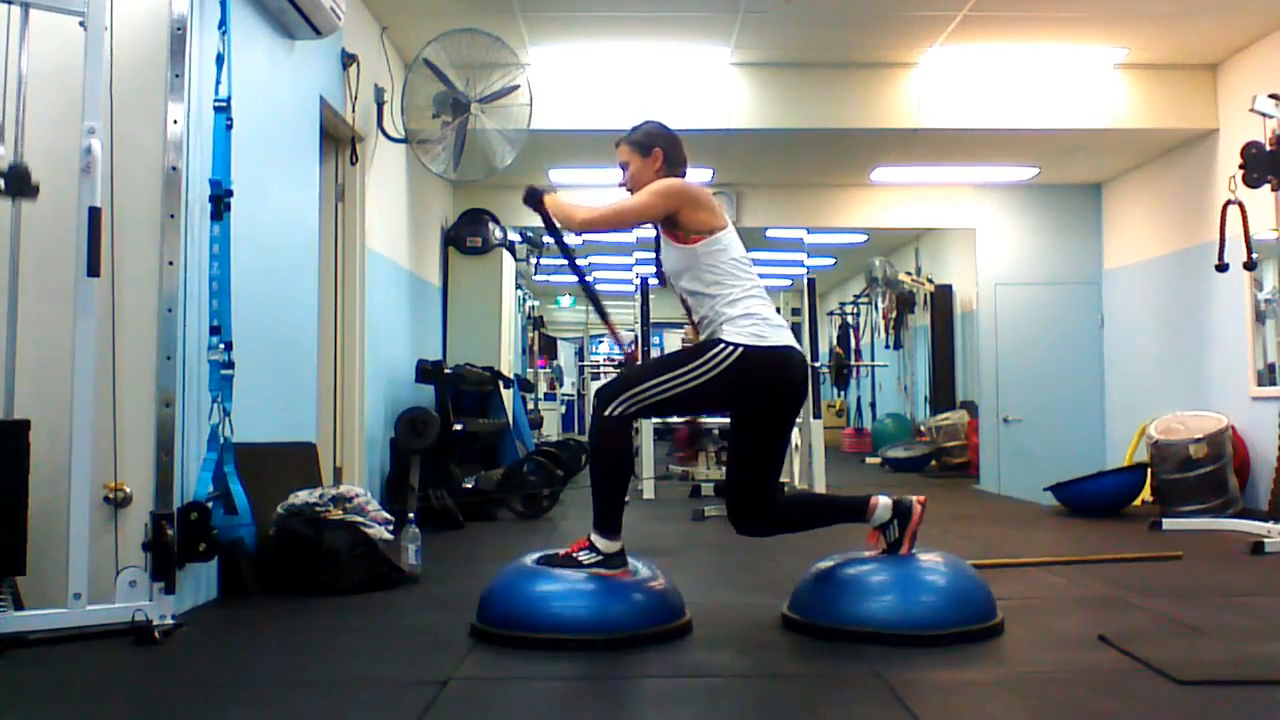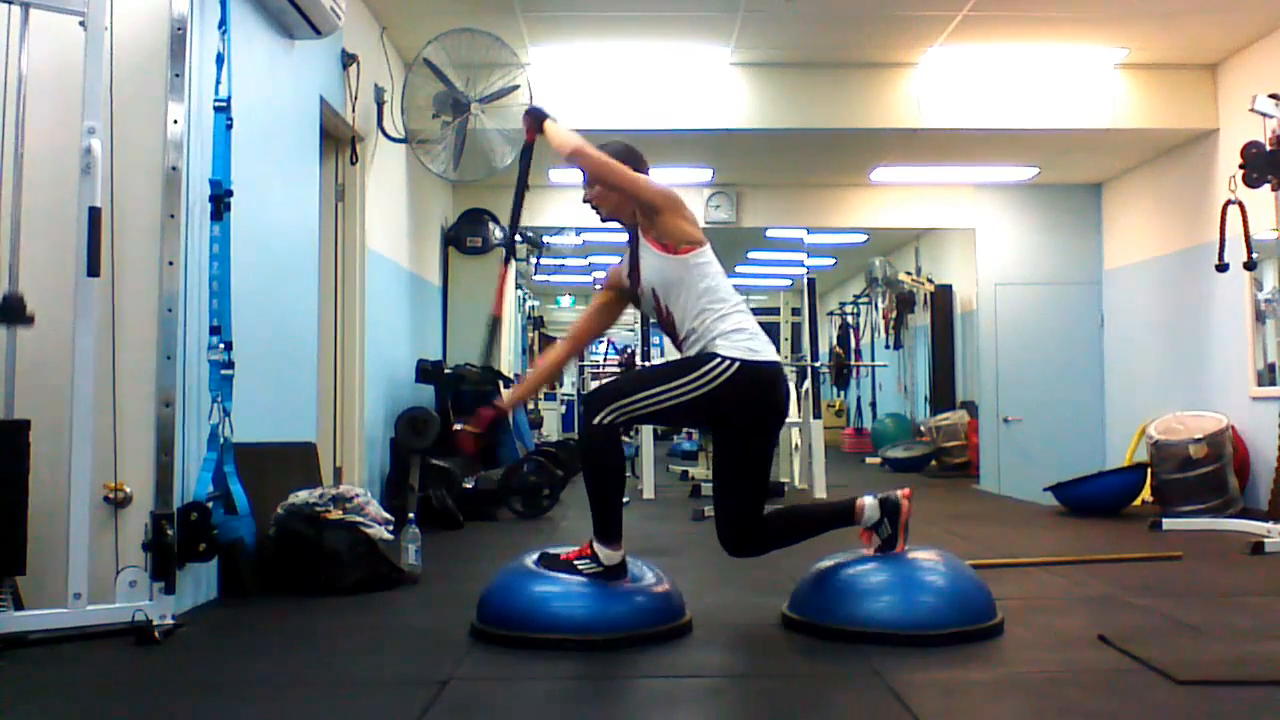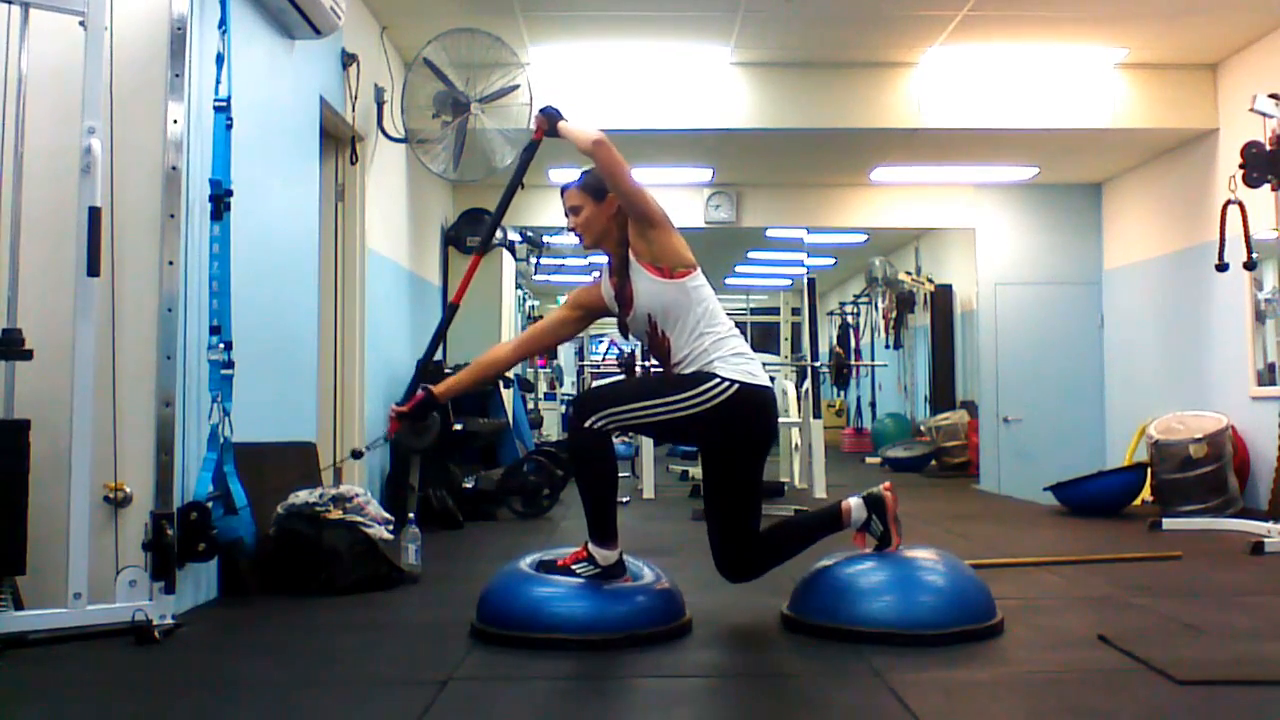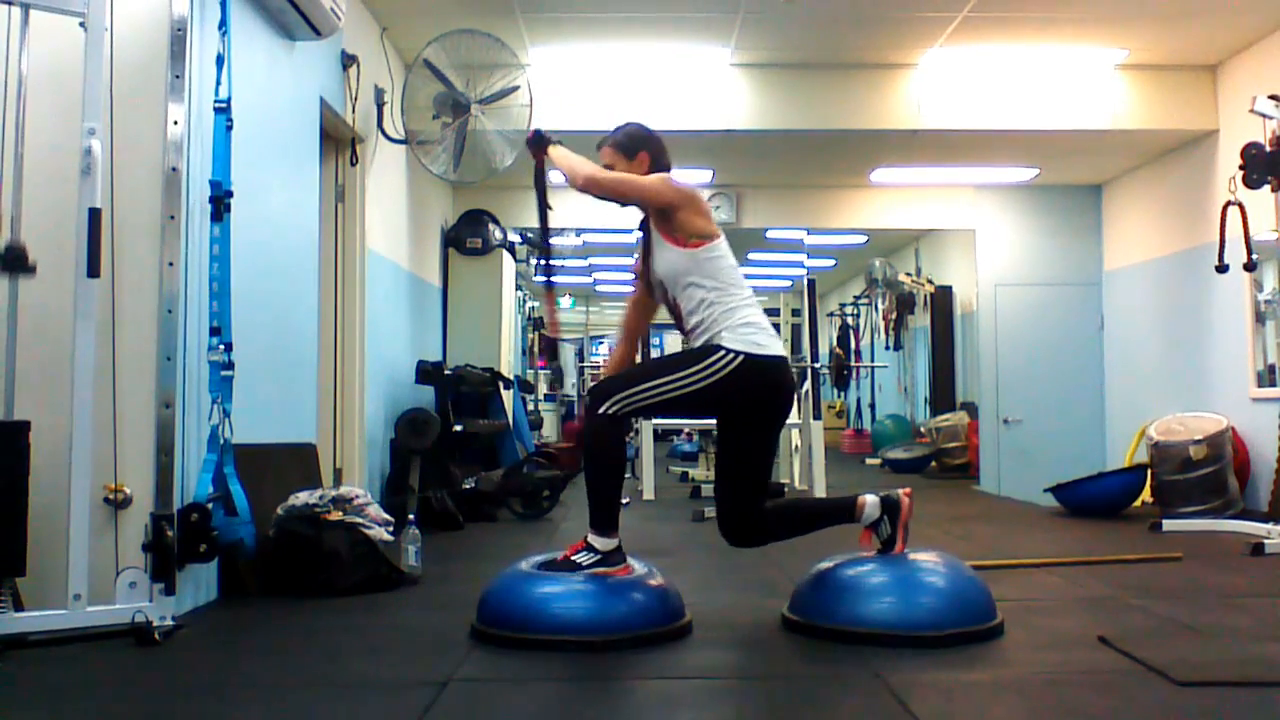
dt=0.5s
person 1, frame 1
left shoulder: (678, 192)
right shoulder: (682, 225)
left elbow: (587, 220)
right elbow: (711, 313)
left wrist: (546, 199)
right wrist: (694, 418)
left hip: (751, 355)
right hip: (781, 367)
left knee: (612, 402)
right knee: (752, 514)
left ankle: (605, 547)
right ankle: (886, 510)
person 1, frame 2
left shoulder: (661, 208)
right shoulder: (623, 275)
left elbow: (579, 152)
right elbow: (567, 345)
left wrist: (543, 122)
right wrist: (500, 408)
left hip: (740, 369)
right hip: (752, 385)
left knee: (597, 410)
right knee: (742, 537)
left ankle: (607, 554)
right ankle: (872, 509)
person 1, frame 3
left shoulder: (653, 234)
right shoulder: (598, 297)
left elbow: (600, 145)
right elbow: (515, 348)
left wrist: (557, 123)
right wrist: (433, 396)
left hip: (736, 394)
right hip: (726, 403)
left knee: (588, 414)
right knee: (739, 562)
left ankle: (604, 557)
right ankle: (861, 509)
person 1, frame 4
left shoulder: (675, 195)
right shoulder: (652, 249)
left elbow: (589, 181)
right elbow: (627, 341)
left wrist: (551, 149)
right wrist: (592, 427)
left hip: (745, 362)
right hip: (760, 375)
left knee: (603, 403)
right knee: (742, 525)
left ankle: (603, 548)
right ankle: (879, 507)
